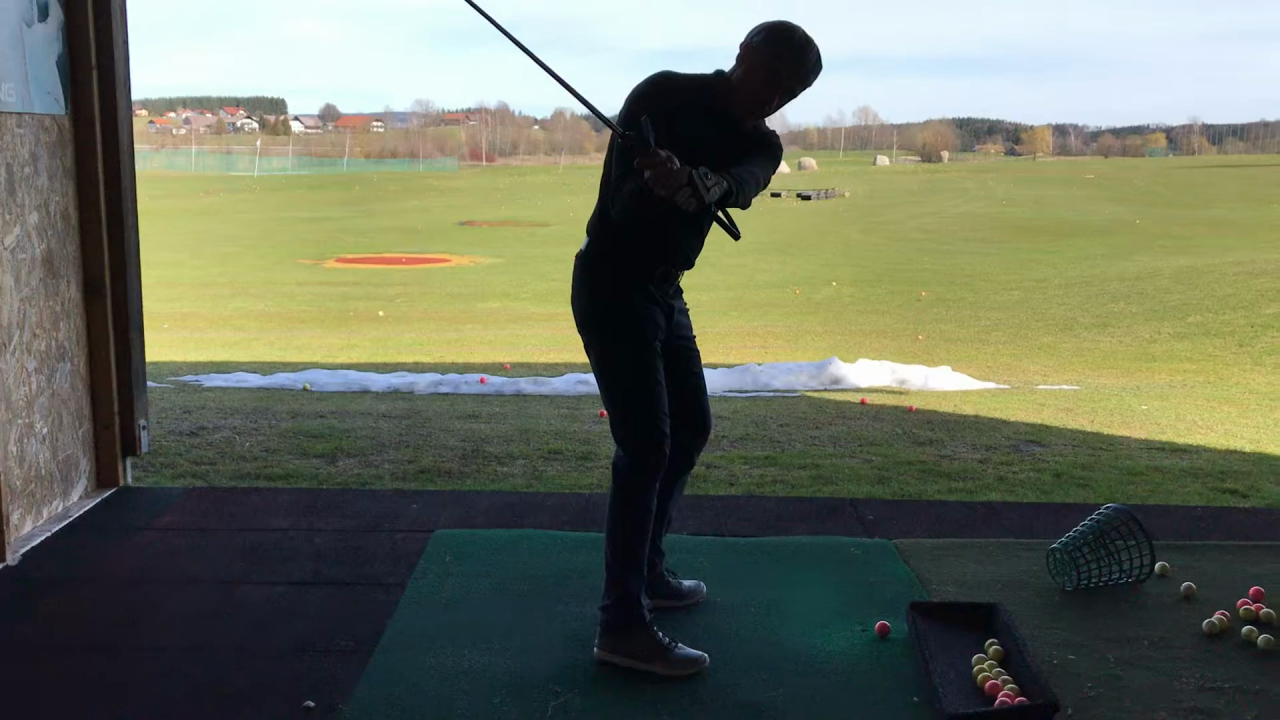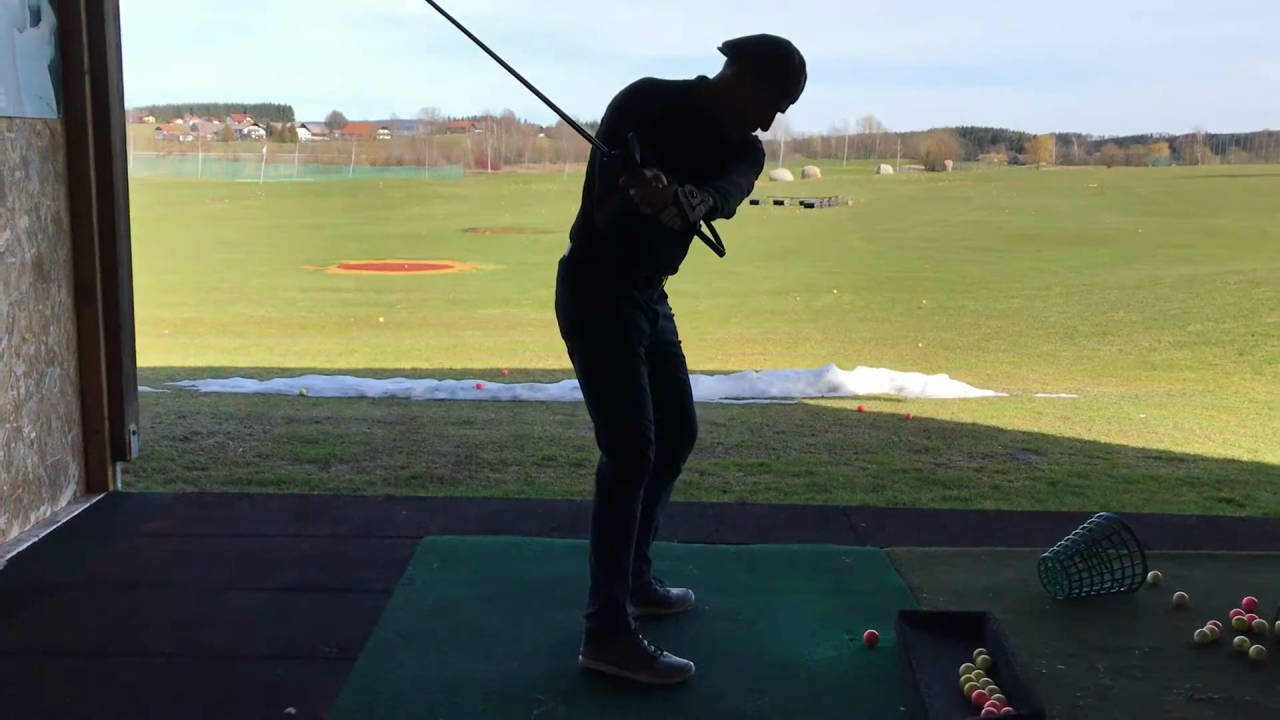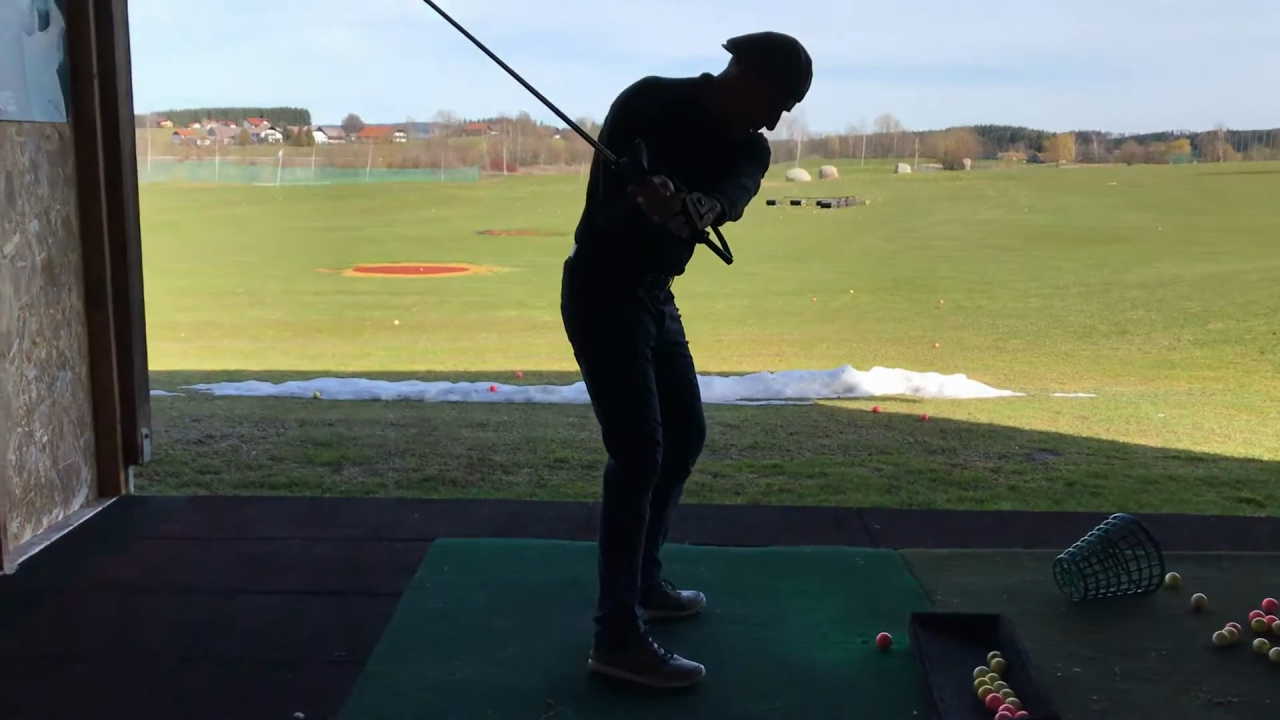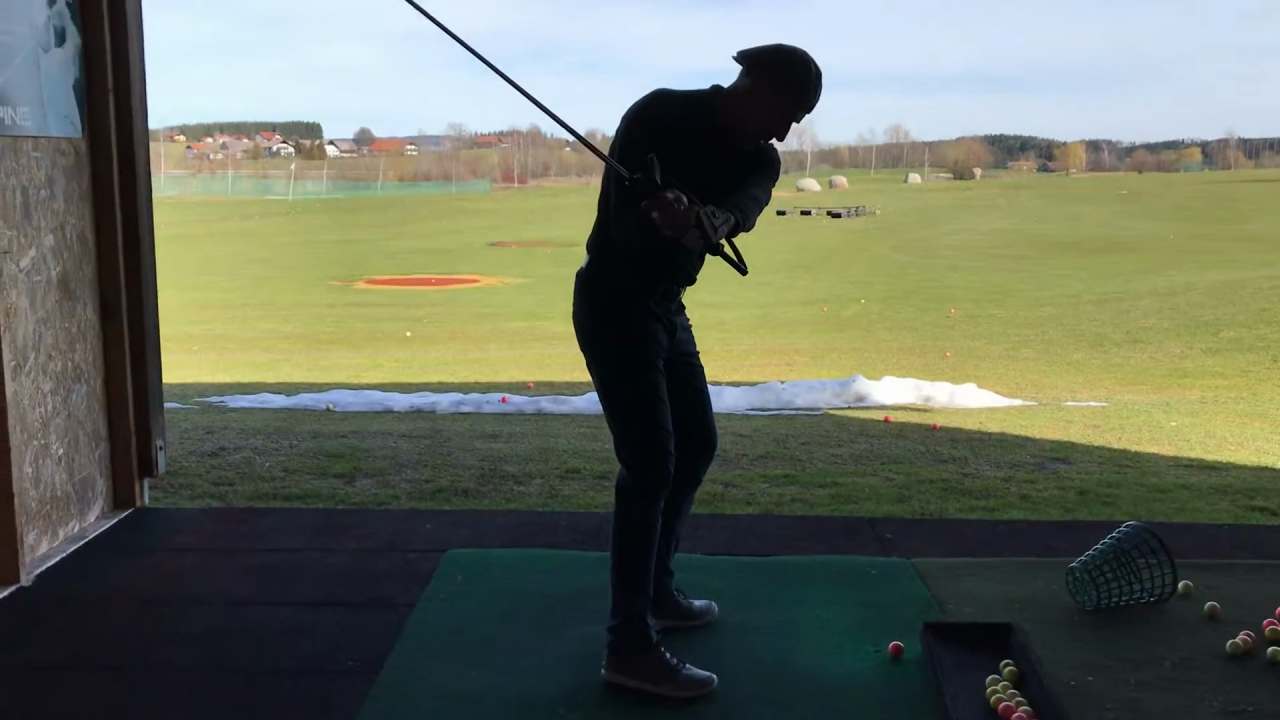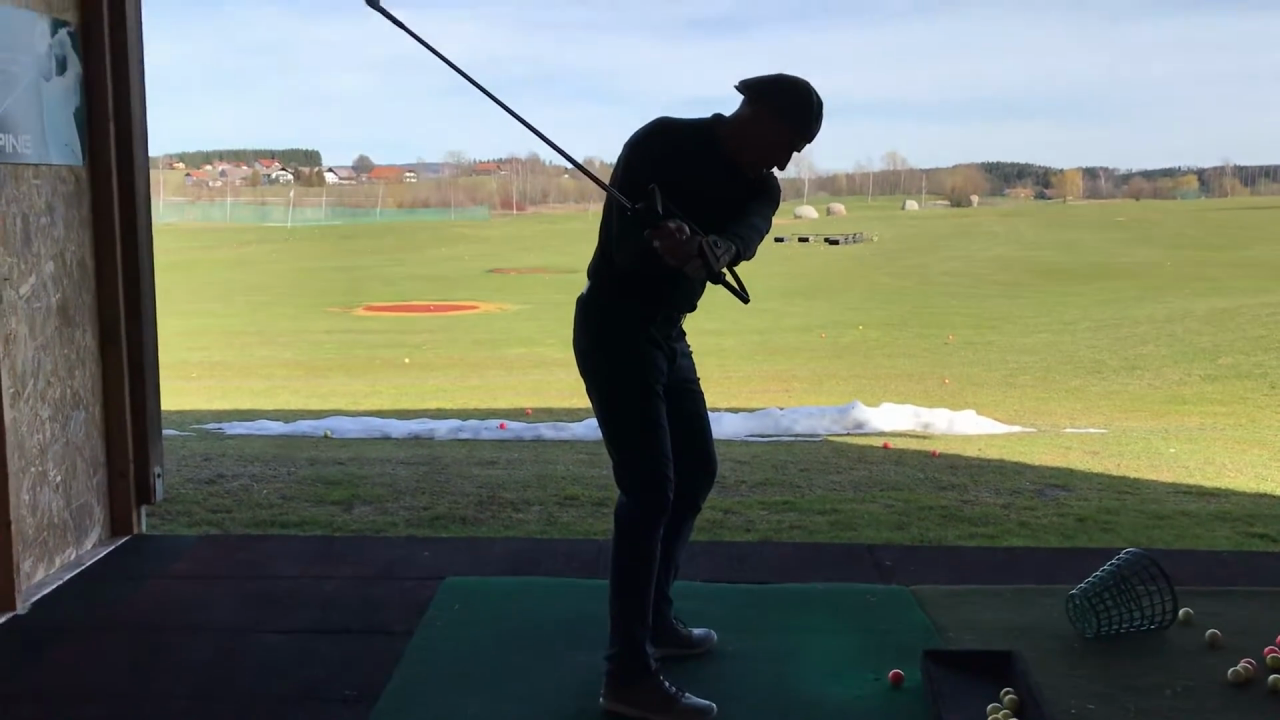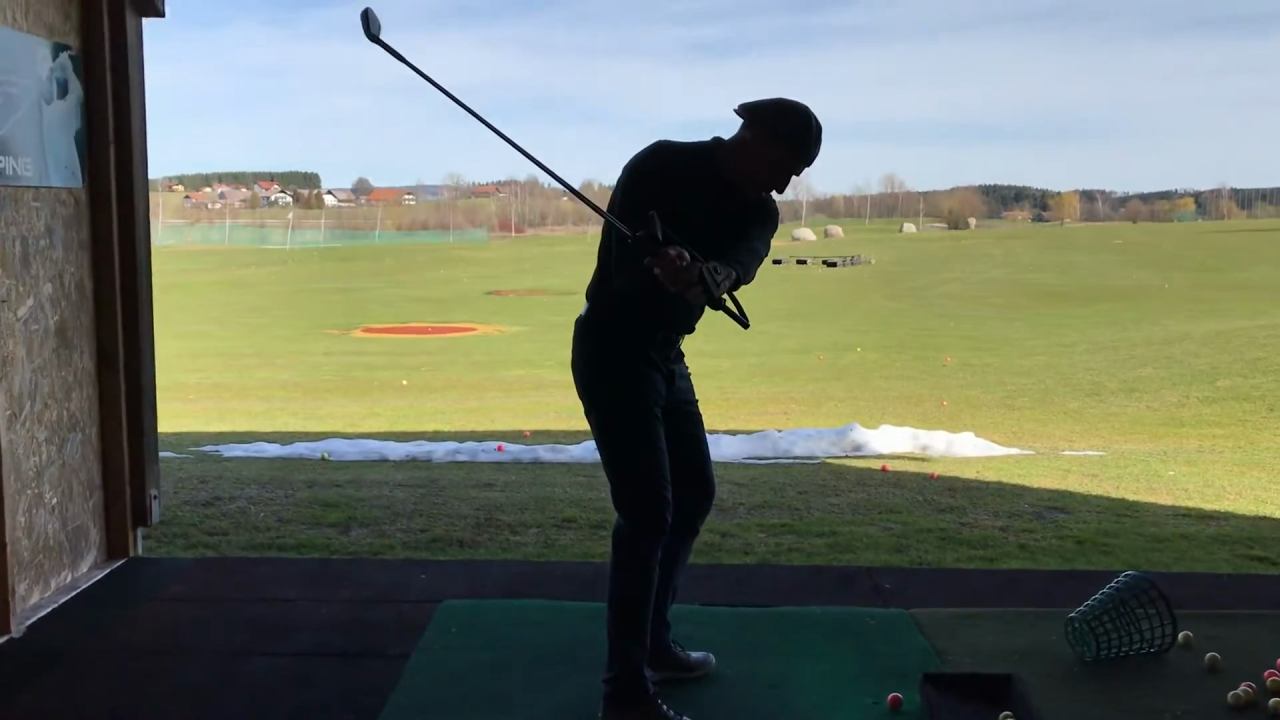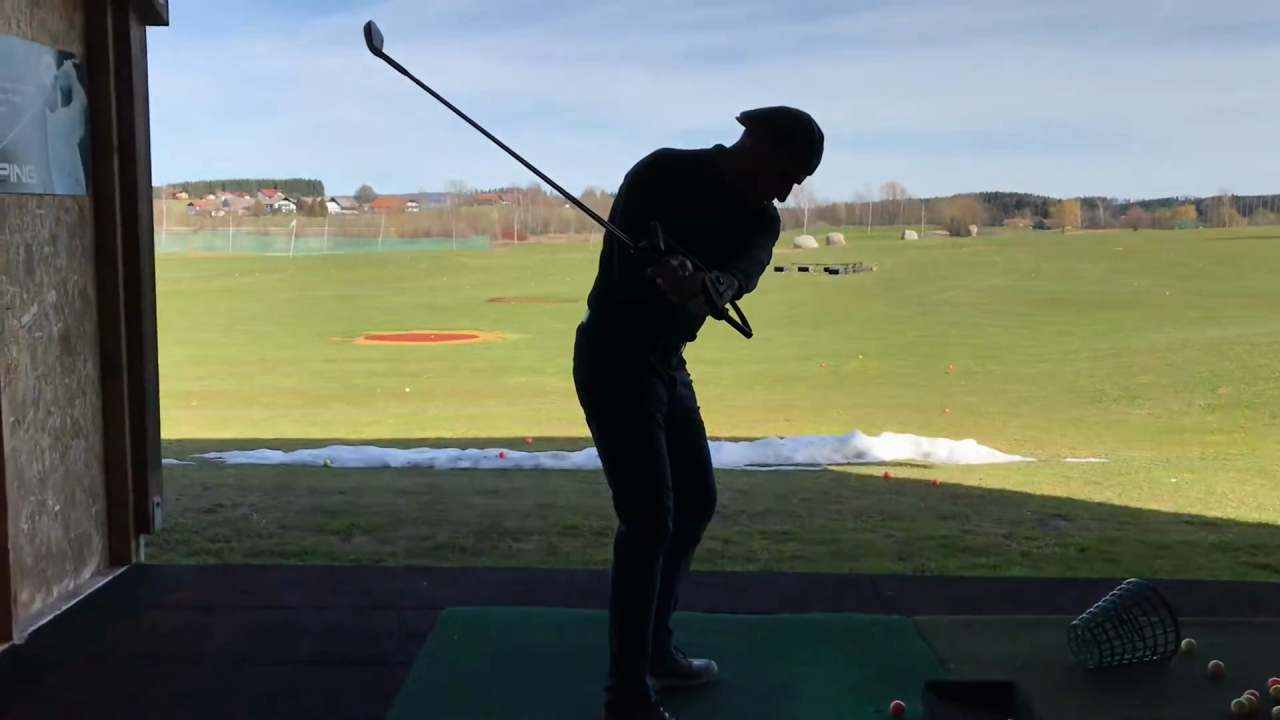
dt=0.4s
person 1, frame 1
left shoulder: (761, 145)
right shoulder: (663, 96)
left elbow: (740, 188)
right elbow: (621, 202)
left wrist: (691, 184)
right wrist: (660, 187)
left hip: (662, 288)
right hip: (614, 285)
left knee: (689, 430)
right knee: (646, 446)
left ankle: (647, 571)
right ankle: (621, 625)
person 1, frame 2
left shoulder: (744, 151)
right shoulder: (645, 103)
left elbow: (724, 198)
right elbow: (605, 210)
left wrist: (679, 201)
right wrist: (646, 204)
left hip: (647, 292)
right hip: (597, 290)
left knee: (675, 434)
right knee: (630, 451)
left ankle: (632, 578)
right ankle: (606, 632)
person 1, frame 3
left shoulder: (748, 147)
right shoulder: (648, 103)
left elbow: (732, 199)
right elbow: (609, 211)
left wrist: (690, 209)
right wrist: (652, 209)
left hip: (653, 293)
right hip: (603, 291)
left knee: (684, 436)
right knee: (638, 453)
left ankle: (642, 581)
right ankle: (617, 637)
person 1, frame 4
left shoulder: (758, 160)
right shoulder: (659, 115)
left elbow: (744, 211)
right elbow: (621, 221)
left wrist: (706, 222)
right wrist: (666, 221)
left hip: (666, 304)
right hip: (615, 302)
left knee: (696, 446)
right knee: (650, 464)
left ankle: (656, 591)
right ankle: (629, 647)
person 1, frame 5
left shoulder: (759, 185)
right shoulder: (661, 143)
left elbow: (746, 237)
right elbow: (623, 244)
left wrist: (710, 249)
right wrist: (667, 249)
left hip: (666, 330)
right hip: (615, 328)
left knee: (695, 472)
right knee: (649, 490)
left ankle: (653, 619)
person 1, frame 6
left shoulder: (758, 210)
right shoulder: (660, 166)
left elbow: (744, 261)
right elbow: (622, 268)
left wrist: (709, 275)
right wrist: (663, 274)
left hip: (664, 353)
right hip: (614, 350)
left knee: (693, 495)
right knee: (647, 513)
left ankle: (652, 642)
person 1, frame 7
left shoulder: (759, 217)
right shoulder: (660, 175)
left elbow: (746, 271)
right elbow: (624, 276)
left wrist: (709, 284)
right wrist: (666, 285)
left hip: (665, 360)
right hip: (615, 358)
left knee: (695, 502)
right knee: (649, 521)
left ankle: (654, 649)
